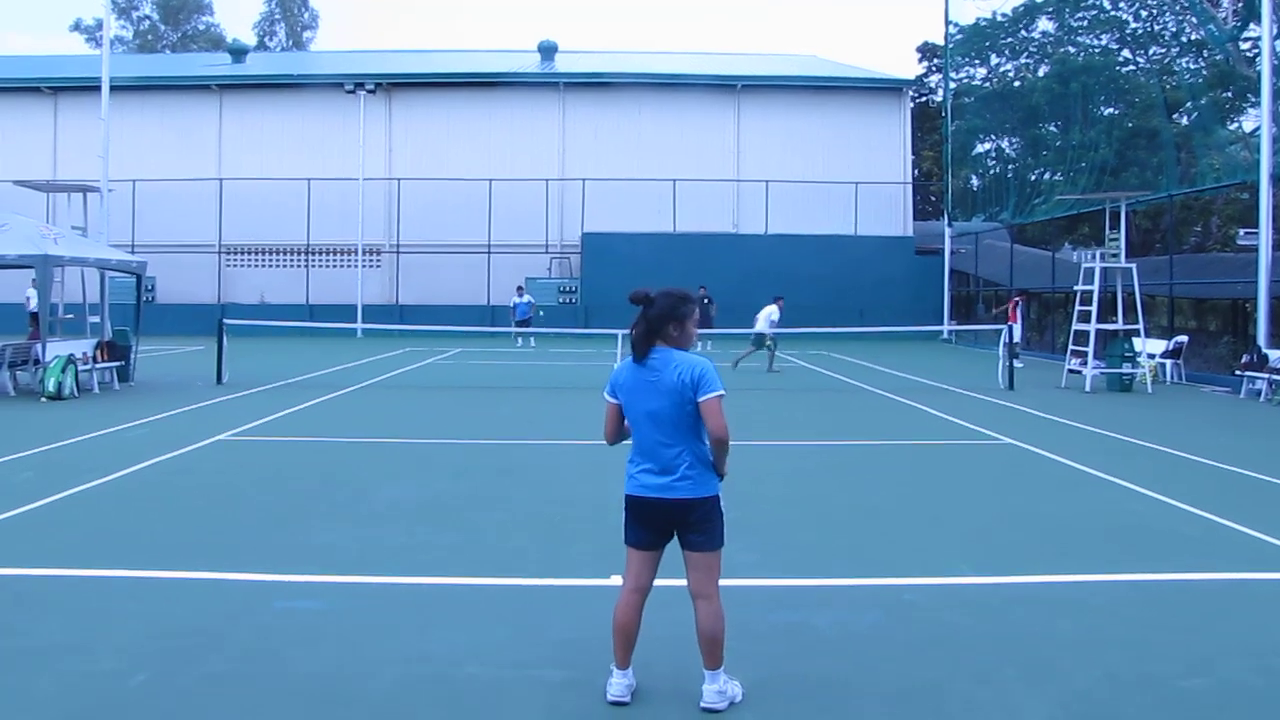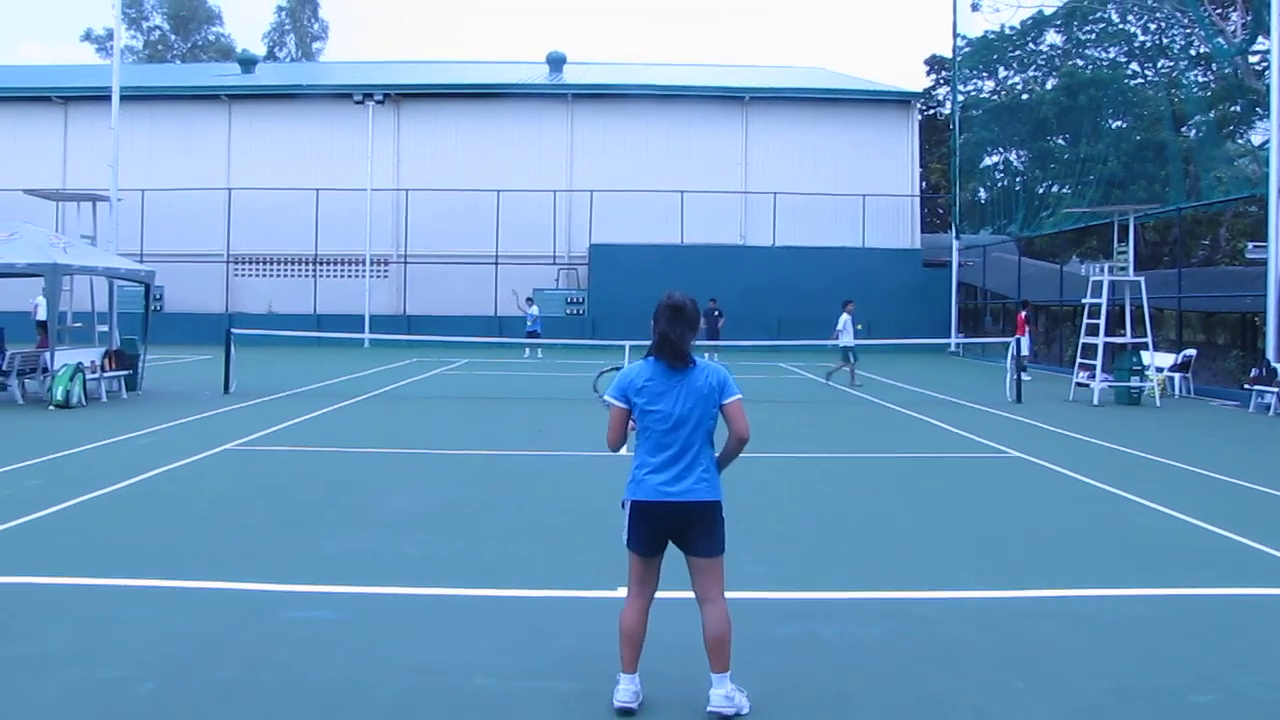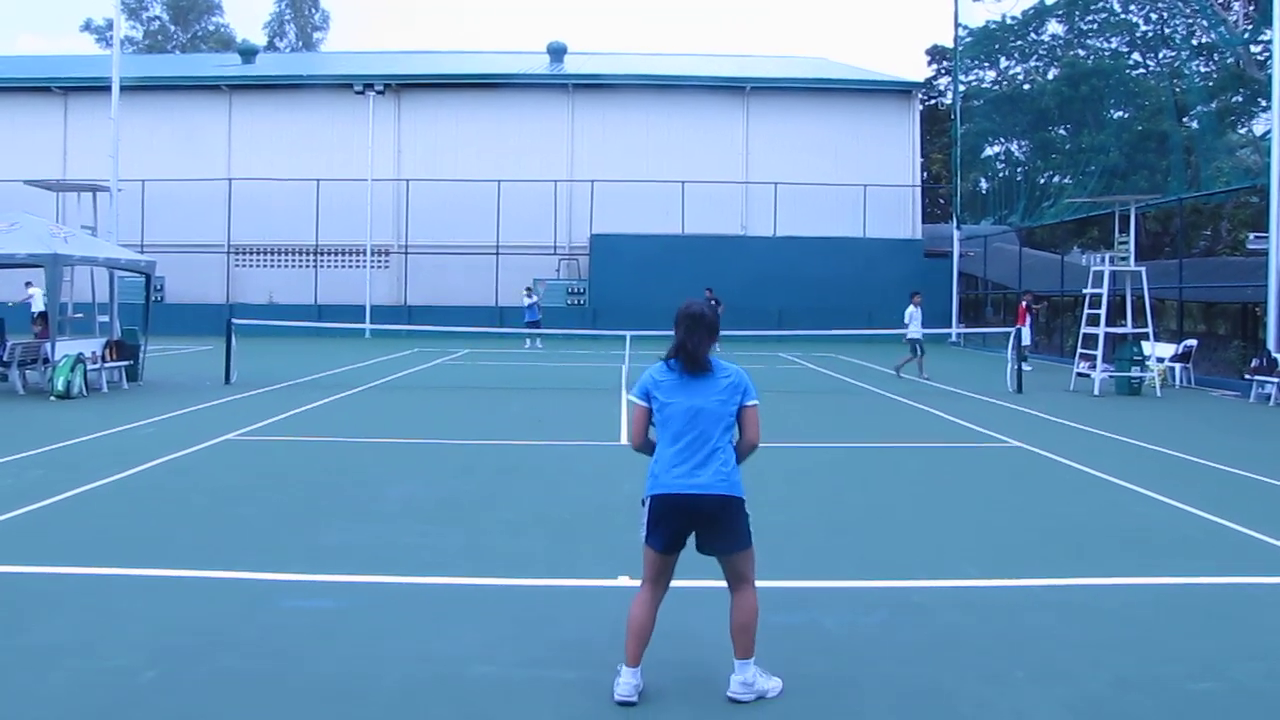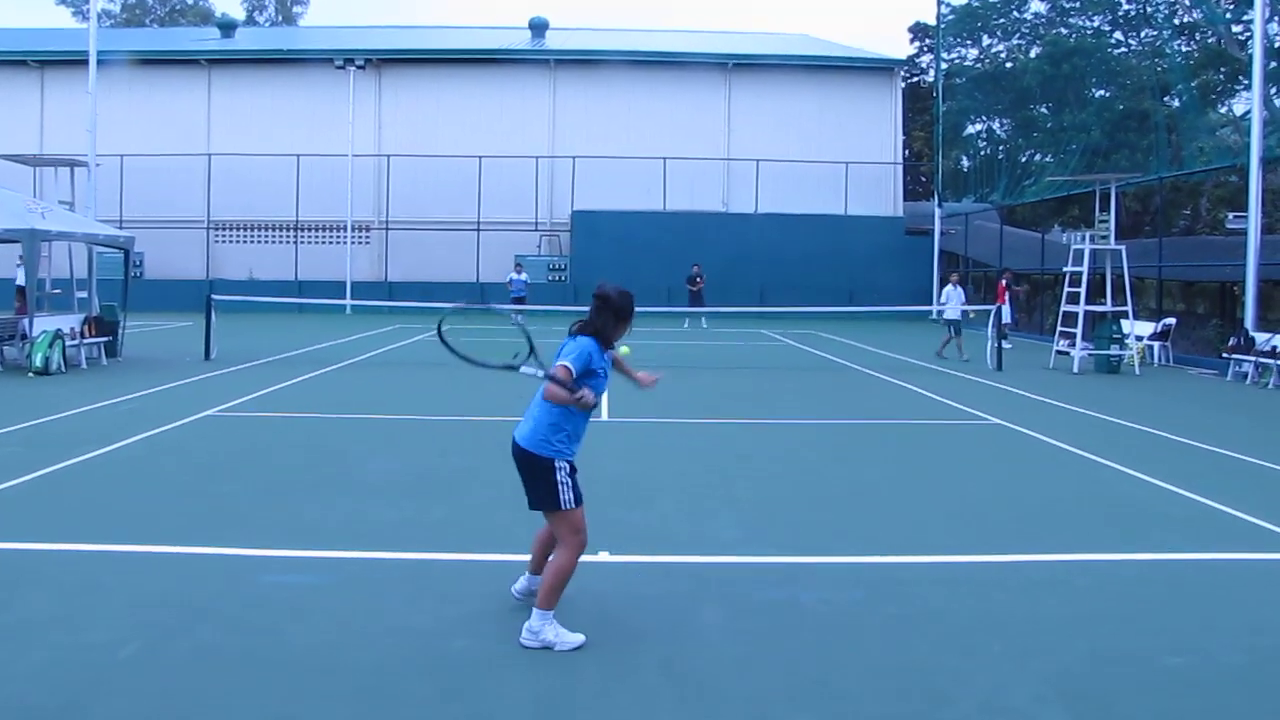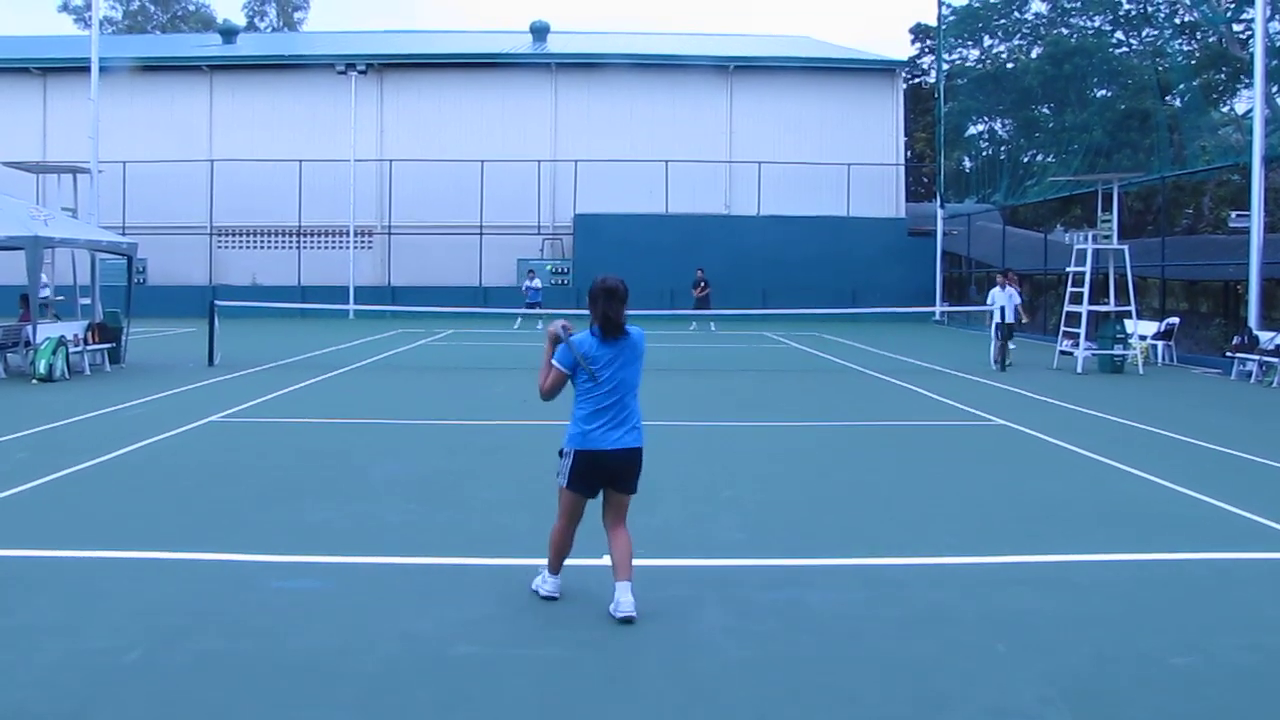
dt=1s
person 1, frame 1
left shoulder: (624, 372)
right shoulder: (697, 369)
left elbow: (612, 435)
right elbow: (719, 434)
right wrist: (719, 467)
left hip: (642, 495)
right hip: (696, 496)
left knee: (633, 589)
right knee: (705, 593)
left ankle: (620, 678)
right ankle: (714, 684)
person 1, frame 2
left shoulder: (631, 376)
right shoulder: (716, 376)
left elbow: (614, 442)
right elbow: (741, 434)
left hip: (646, 500)
right hip: (702, 501)
left knee: (638, 595)
right knee: (711, 597)
left ankle: (627, 686)
person 1, frame 3
left shoulder: (653, 377)
right shoulder: (736, 378)
left elbow: (637, 441)
right elbow: (751, 441)
left hip: (666, 494)
right hip: (722, 495)
left knee: (651, 587)
right knee: (742, 585)
left ankle: (629, 678)
right ankle: (745, 677)
person 1, frame 4
left shoulder: (595, 344)
right shoulder: (584, 347)
left elbow: (608, 355)
right elbow: (551, 391)
left wrist: (635, 375)
right wrist: (577, 400)
left hip: (537, 446)
right hip: (545, 452)
left knee: (562, 522)
right knee: (574, 540)
left ankle: (531, 582)
right ankle: (539, 625)
person 1, frame 5
left shoulder: (576, 347)
right shoulder: (637, 339)
left elbow: (546, 393)
left wrist: (550, 346)
left hip: (584, 447)
right hip: (629, 448)
left knee: (567, 519)
right knee: (616, 523)
left ankle: (550, 579)
right ankle: (624, 596)
